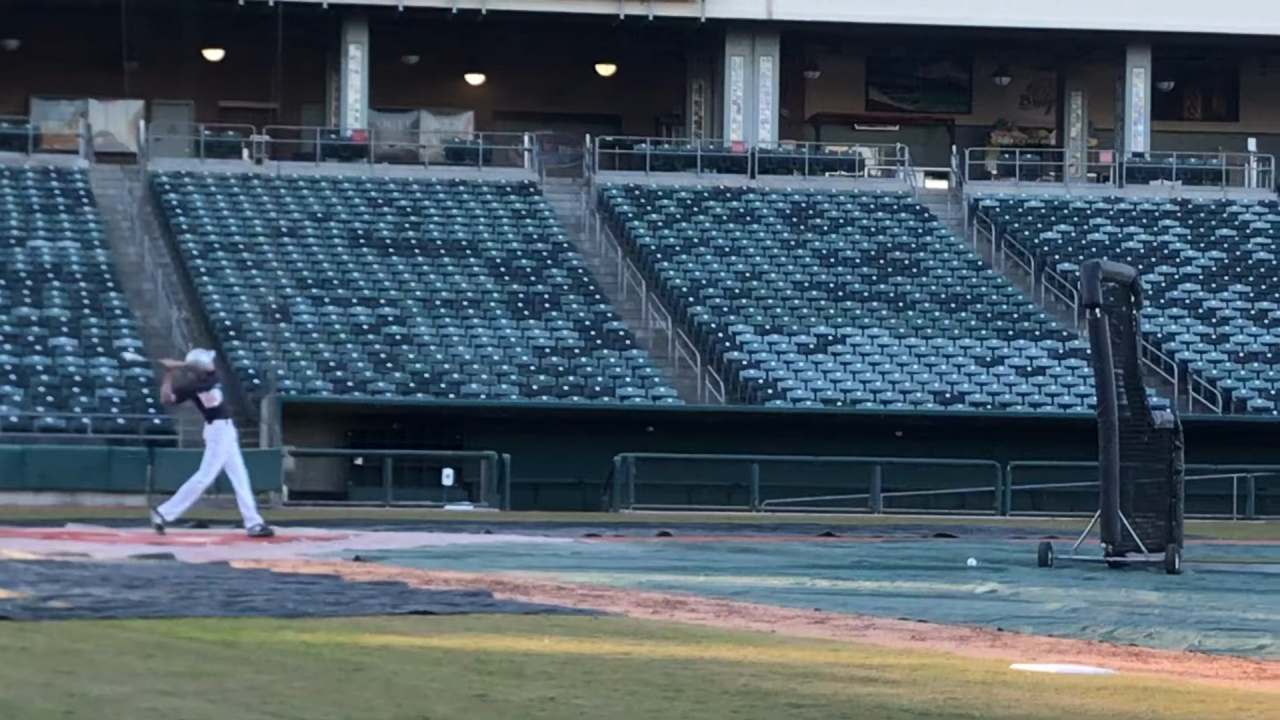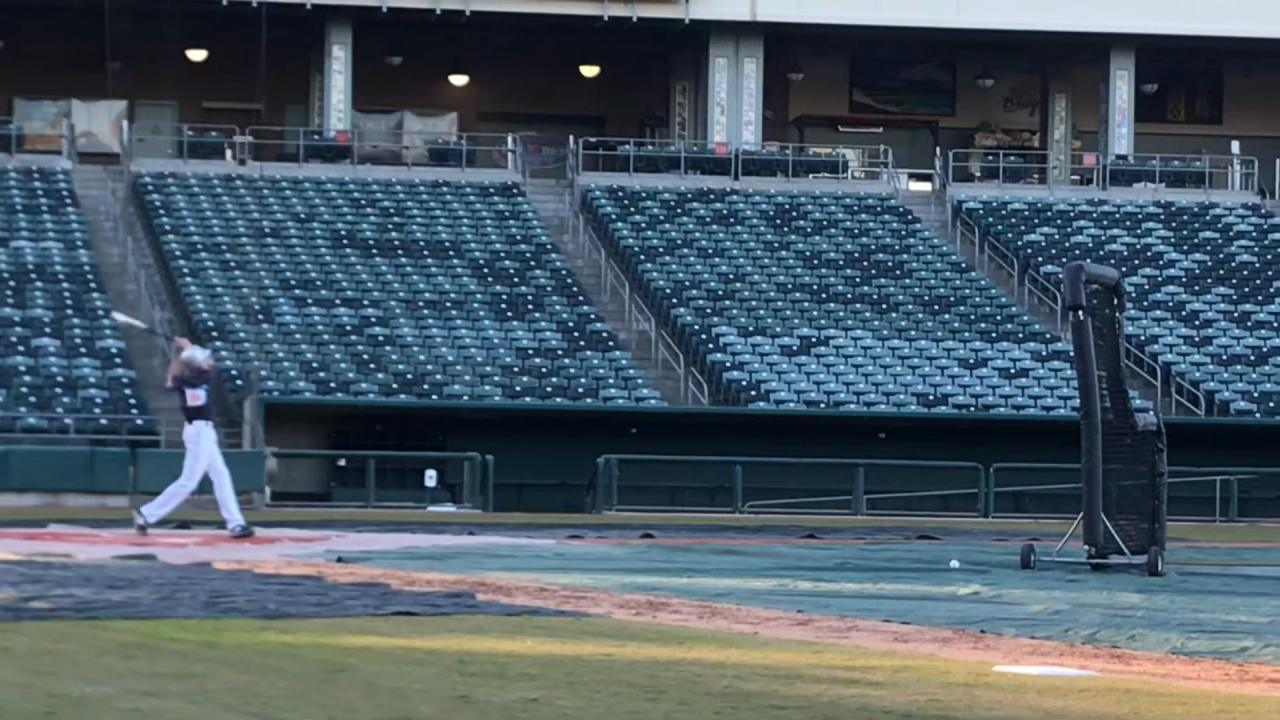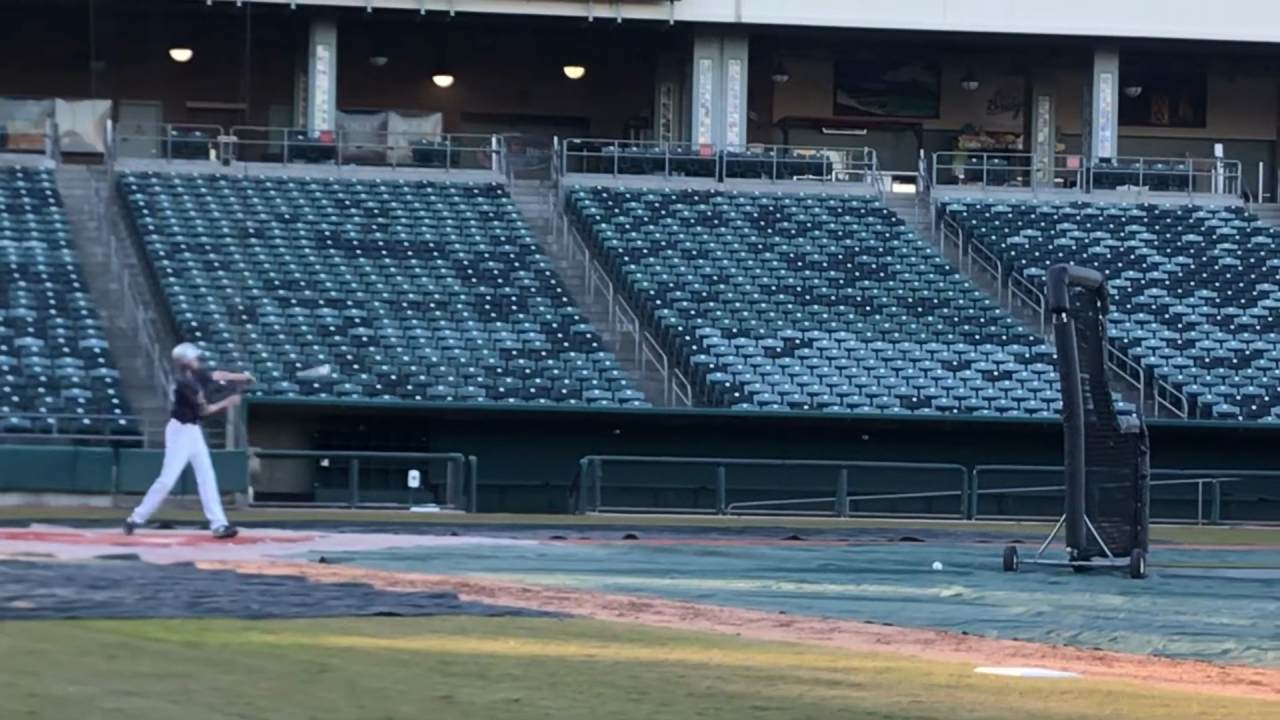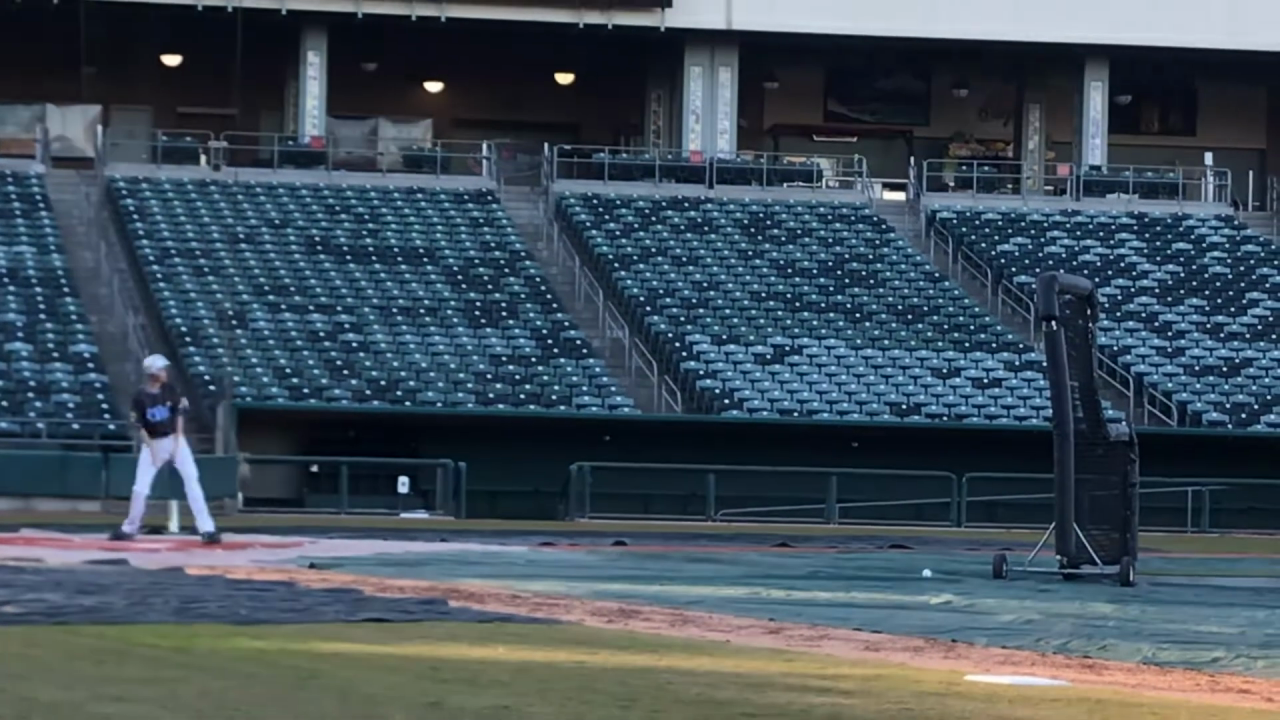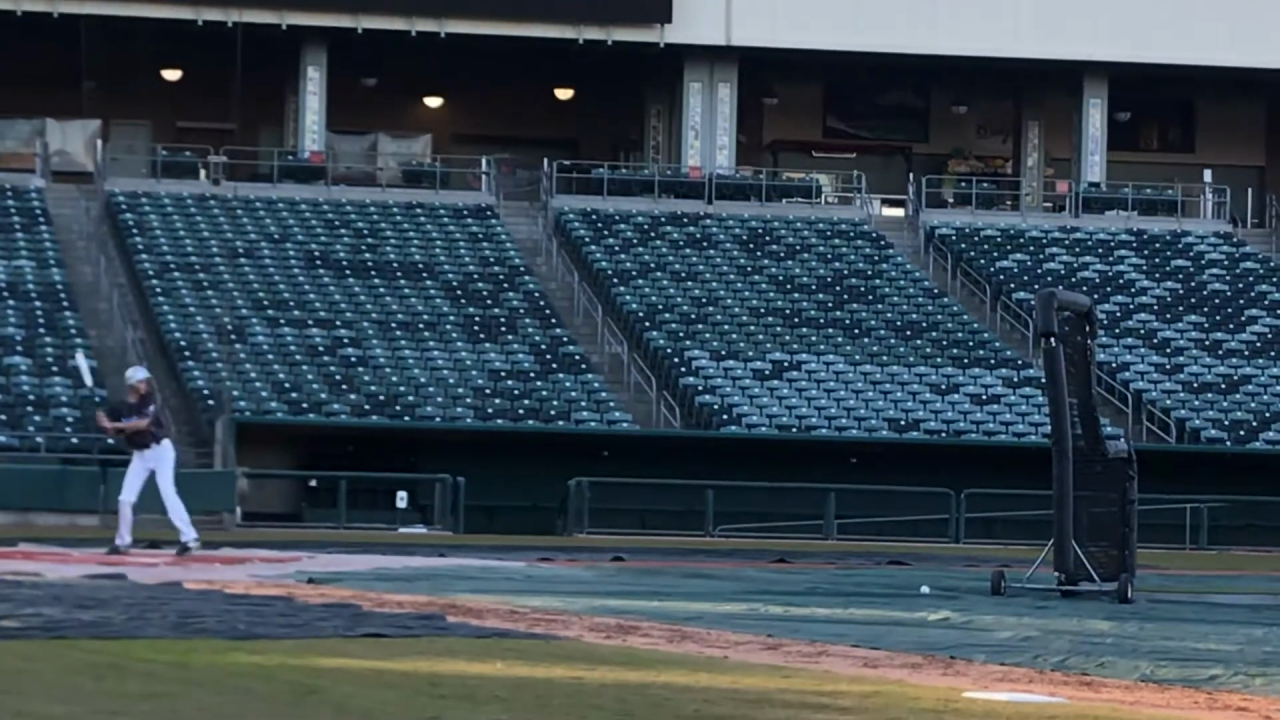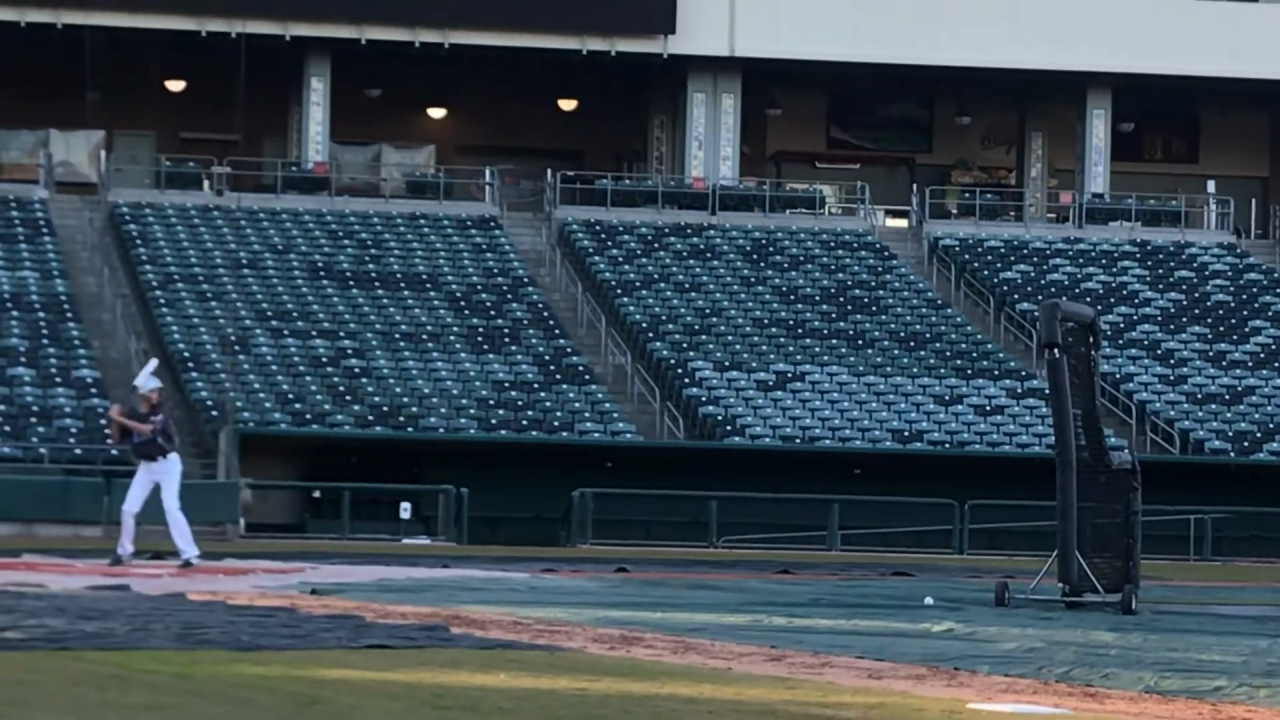
dt=0.4s
person 1, frame 1
left shoulder: (189, 386)
right shoulder: (213, 377)
left elbow: (166, 399)
left wrist: (168, 373)
right wrist: (175, 365)
left hip: (221, 430)
right hip: (221, 431)
left knee: (240, 477)
right knee: (203, 478)
left ankle: (253, 523)
right ankle: (164, 513)
person 1, frame 2
left shoulder: (183, 380)
right shoulder: (206, 377)
left elbow: (170, 379)
right elbow: (211, 364)
left wrist: (180, 354)
right wrist: (187, 346)
left hip: (200, 431)
right hip: (201, 432)
left knee: (222, 476)
right knee: (188, 482)
left ankle: (235, 524)
right ankle: (146, 515)
person 1, frame 3
left shoulder: (194, 374)
right shoulder: (186, 383)
left elbow: (216, 376)
right elbow: (205, 410)
left wrist: (242, 377)
right wrist: (227, 402)
left hip: (193, 430)
right hip: (180, 431)
left knee: (207, 476)
right knee: (167, 479)
left ankle: (218, 524)
right ankle: (137, 517)
person 1, frame 4
left shoulder: (171, 390)
right shoulder: (140, 397)
left elbow: (180, 418)
right elbow: (140, 427)
left wrist: (174, 446)
right wrist: (153, 451)
left hip: (175, 441)
right hip: (152, 443)
left knee: (192, 481)
right knee: (140, 488)
left ankle: (206, 530)
right ankle: (129, 528)
person 1, frame 5
left shoulder: (148, 399)
left elbow: (143, 423)
right elbow: (115, 432)
left wrist: (112, 425)
right wrist: (105, 423)
left hip: (160, 450)
right hip: (139, 455)
left knee: (168, 492)
right knee: (125, 498)
left ankle: (189, 537)
right ankle: (122, 543)
person 1, frame 6
left shoulder: (159, 411)
right shoulder: (131, 414)
left elbow: (147, 429)
right elbow: (118, 439)
left wrist: (118, 418)
right wrist: (115, 420)
left hip: (167, 464)
right hip: (146, 466)
left knee: (171, 507)
right knee: (128, 508)
left ankle: (190, 554)
right ankle: (124, 552)
